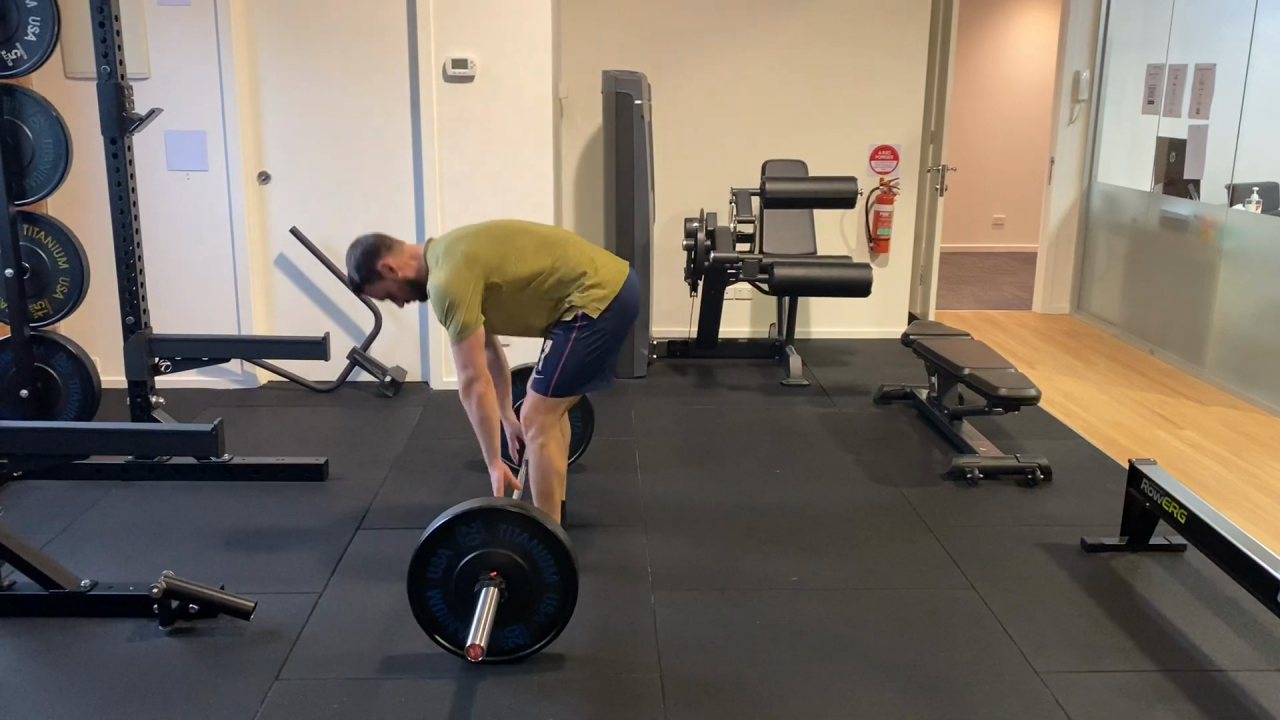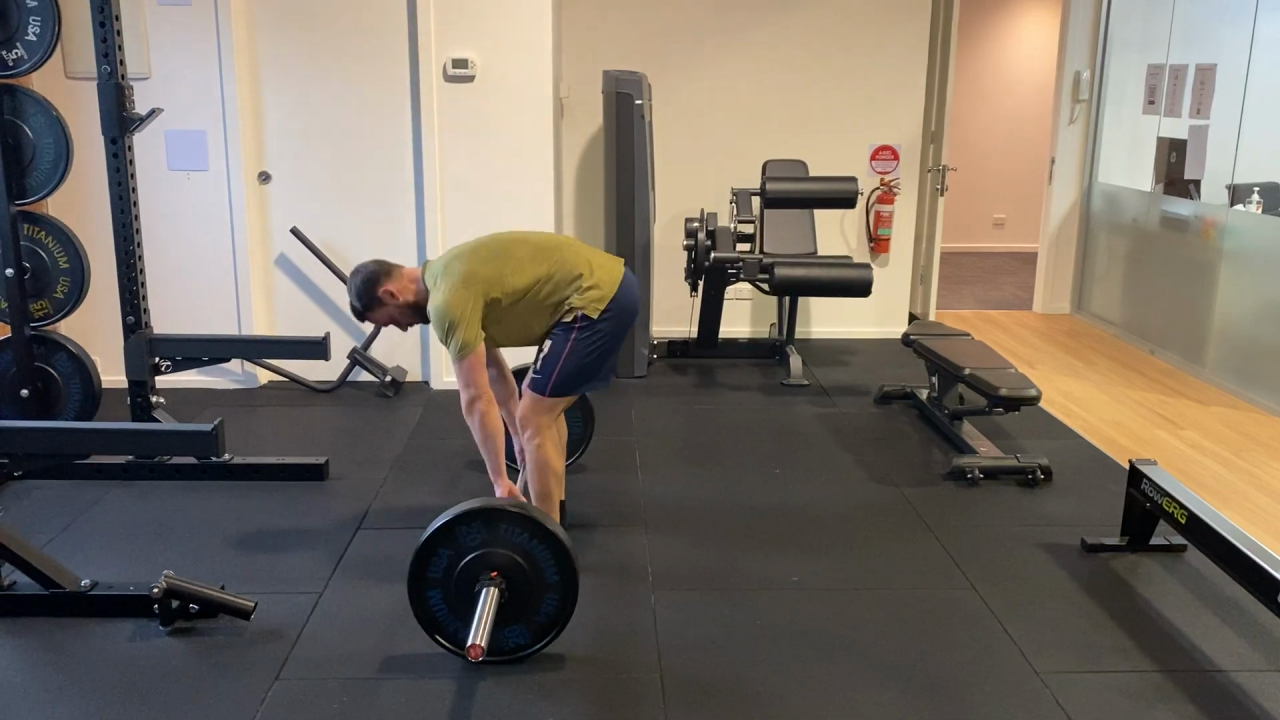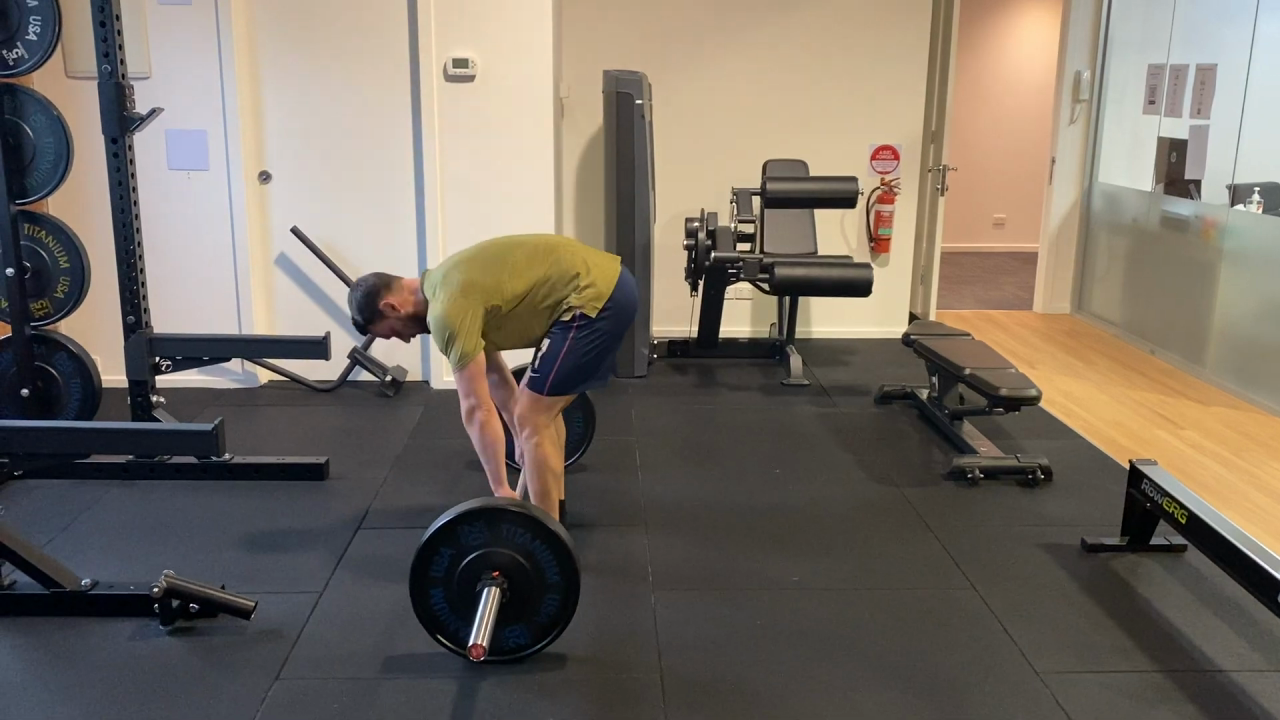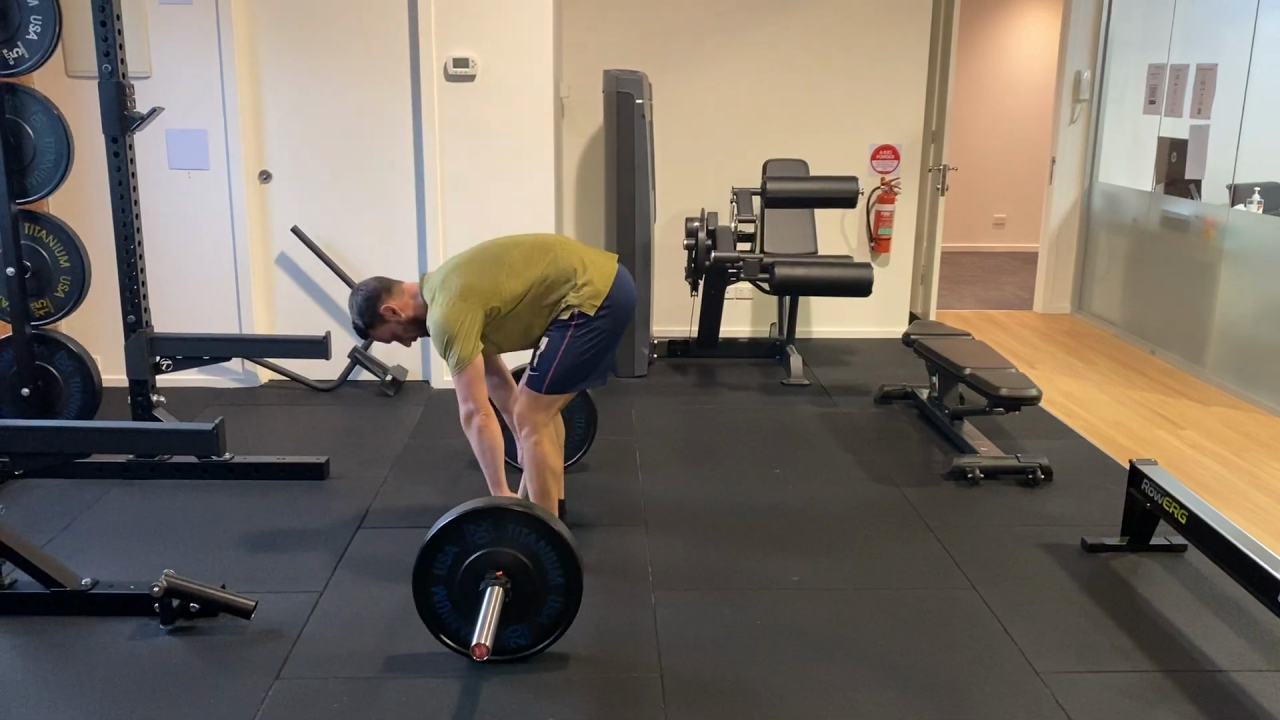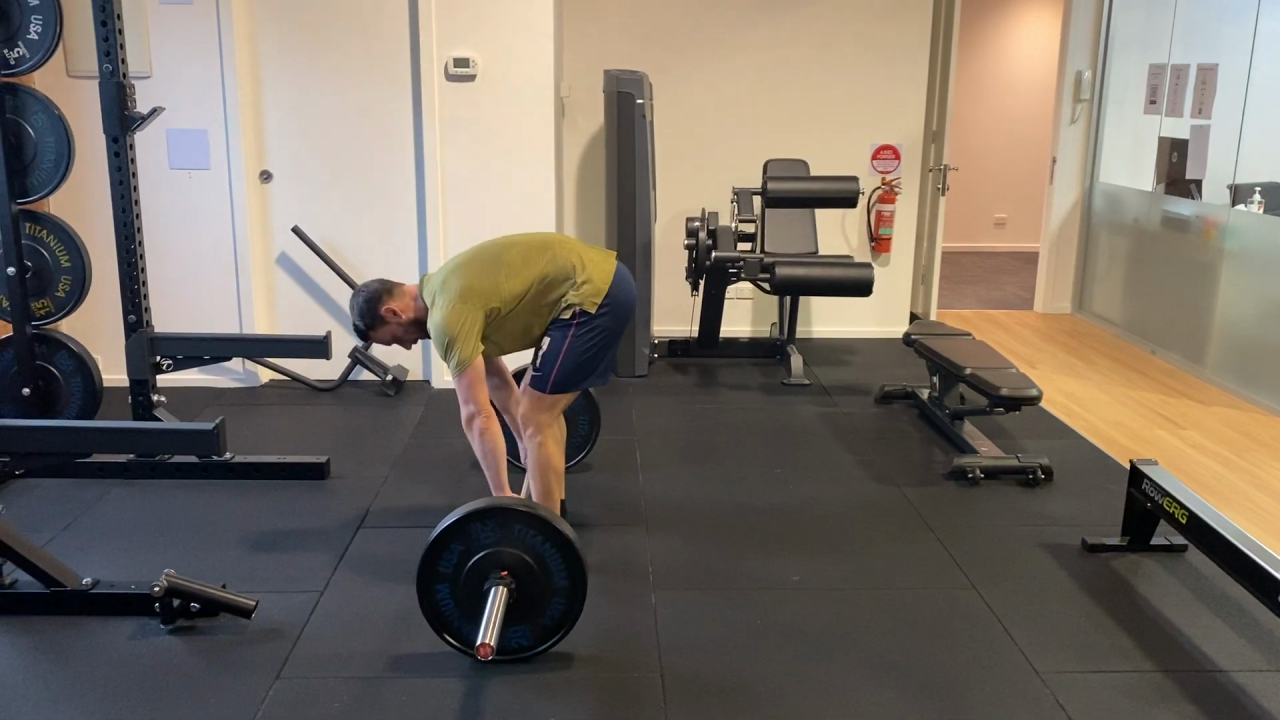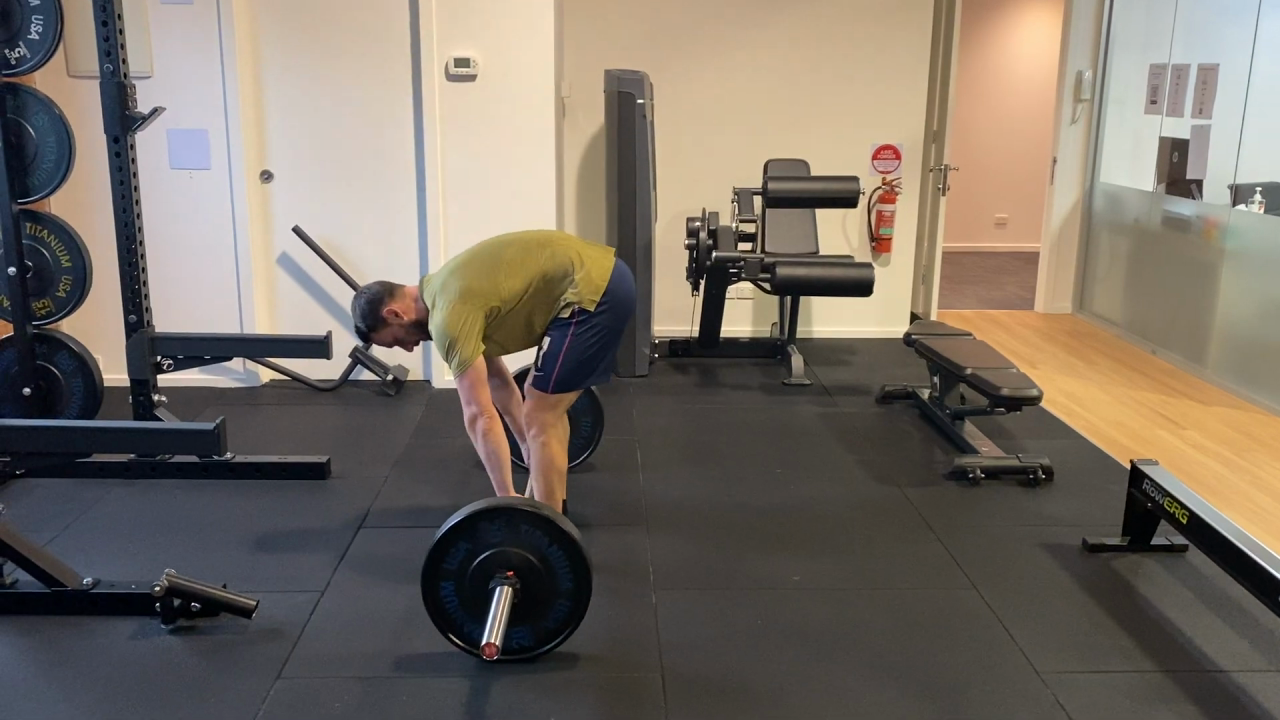
dt=0.1s
person 1, frame 1
left shoulder: (448, 283)
right shoulder: (446, 260)
left elbow: (473, 382)
right elbow: (487, 349)
left wrist: (494, 465)
right wrist: (508, 417)
left hip: (600, 296)
right hip: (612, 282)
left knee: (538, 420)
right knee: (547, 408)
right ankle: (554, 519)
person 1, frame 2
left shoulder: (448, 301)
right shoulder: (448, 279)
left elbow: (476, 400)
right elbow: (492, 367)
left wrist: (499, 480)
right wrist: (515, 431)
left hip: (597, 297)
right hip: (609, 283)
left knee: (533, 418)
right knee: (542, 407)
right ankle: (552, 517)
person 1, frame 3
left shoulder: (447, 313)
right shoulder: (444, 288)
left elbow: (477, 409)
right elbow: (494, 373)
left wrist: (500, 489)
right wrist: (522, 438)
left hip: (596, 296)
right hip: (607, 282)
left knee: (533, 417)
right knee: (540, 407)
right ankle: (554, 514)
person 1, frame 4
left shoulder: (447, 315)
right shoulder: (445, 292)
left elbow: (475, 413)
right elbow: (494, 376)
left wrist: (500, 493)
right wrist: (524, 439)
left hip: (594, 295)
right hip: (605, 281)
left knee: (532, 416)
right knee: (538, 406)
right ankle: (552, 511)
person 1, frame 5
left shoulder: (448, 318)
right shoulder: (444, 294)
left elbow: (477, 415)
right elbow: (495, 377)
left wrist: (502, 496)
right wrist: (525, 440)
left hip: (594, 293)
right hip: (605, 278)
left knee: (536, 417)
right knee: (542, 406)
right ankle: (552, 514)
person 1, frame 6
left shoulder: (449, 318)
right shoulder: (446, 295)
left elbow: (479, 415)
right elbow: (496, 379)
left wrist: (506, 497)
right wrist: (527, 442)
left hip: (593, 290)
right hip: (605, 276)
left knee: (539, 417)
right knee: (544, 408)
